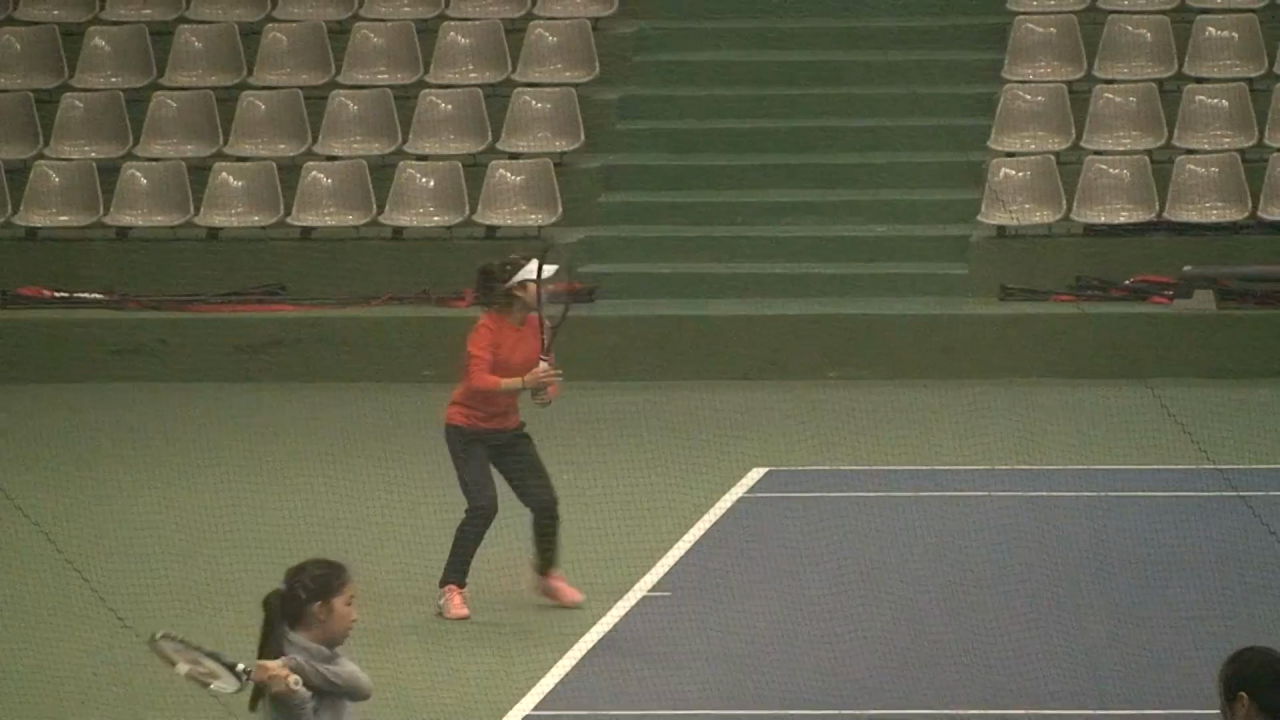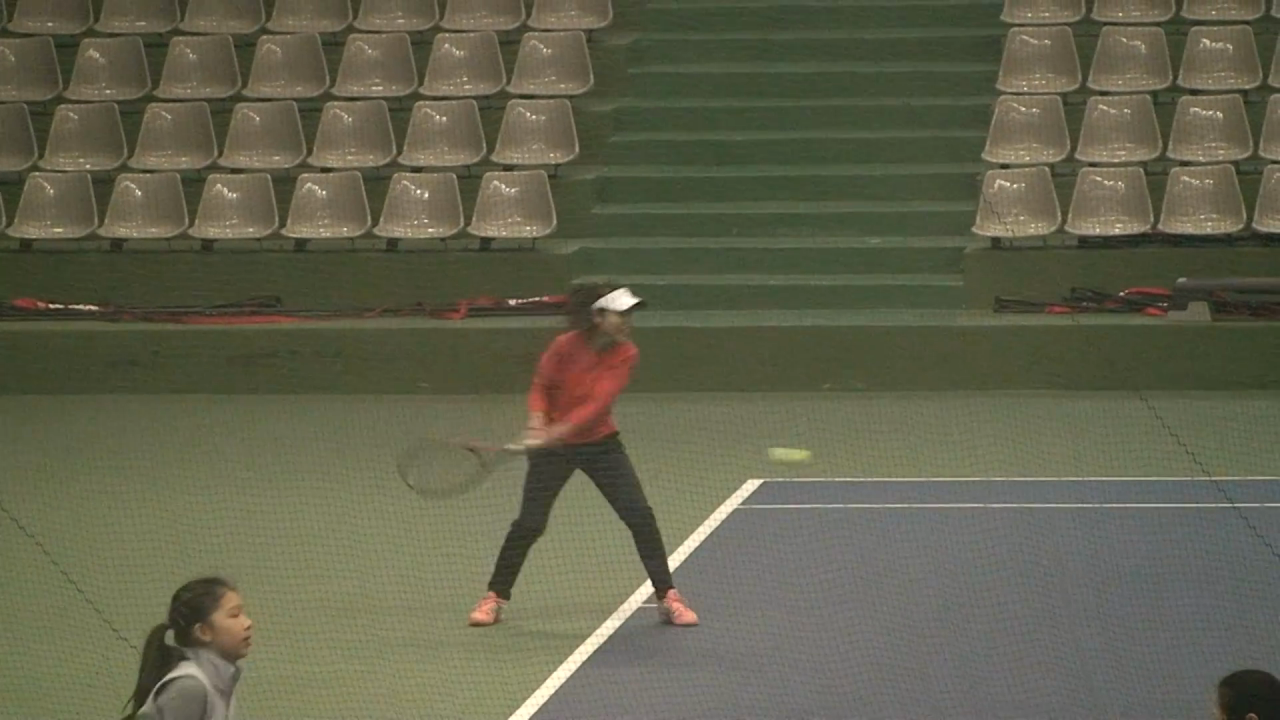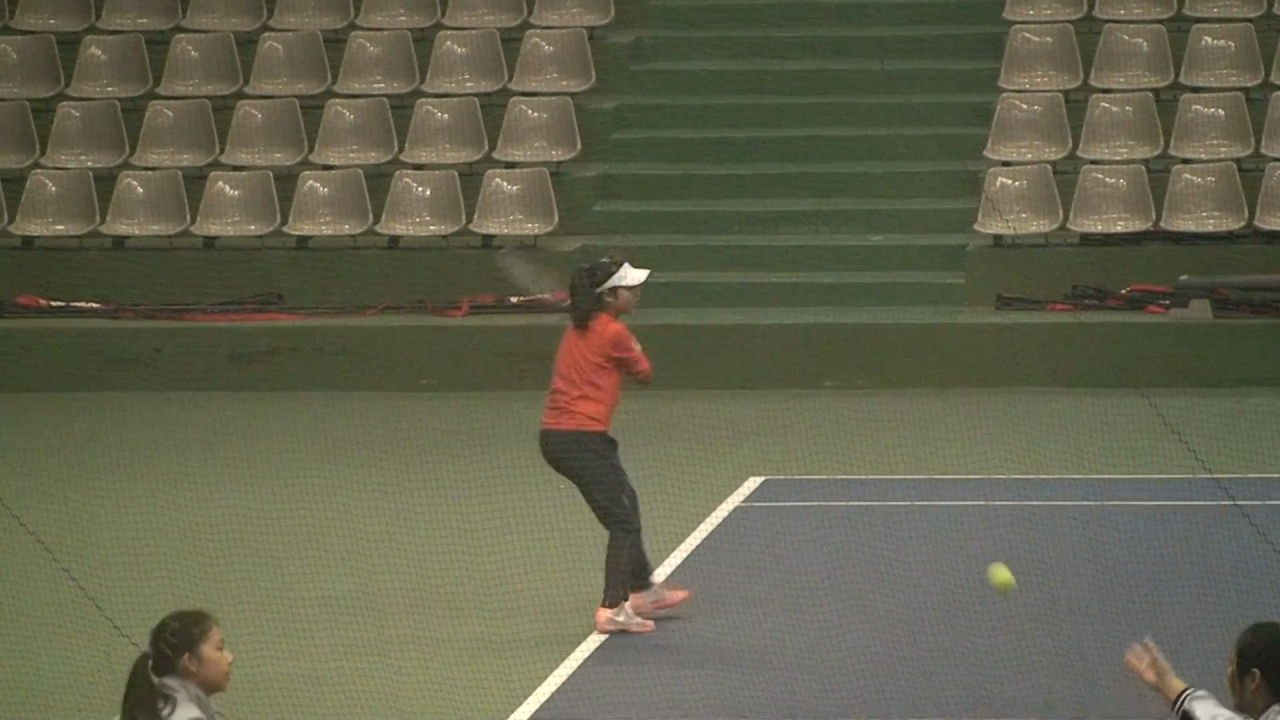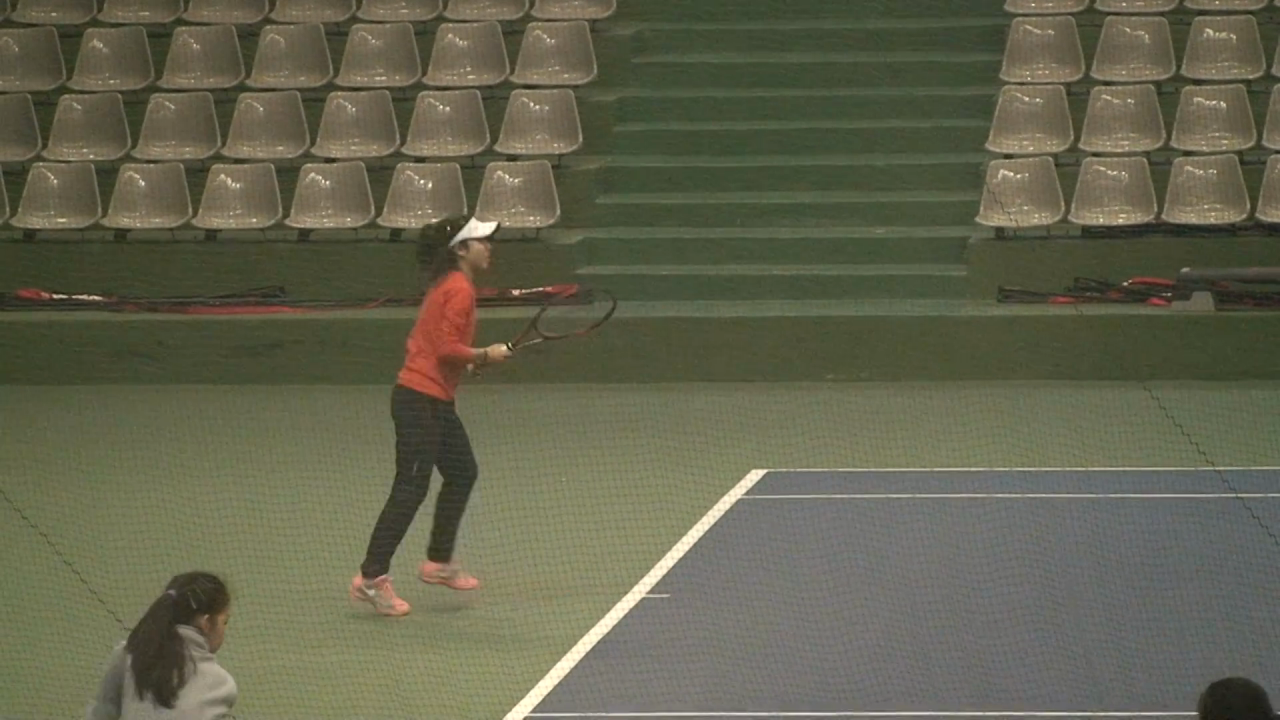
dt=0.7s
person 1, frame 1
left shoulder: (534, 325)
right shoulder: (487, 328)
left elbow: (536, 373)
right elbow: (477, 382)
left wrist: (544, 388)
right wrist: (523, 382)
left hip: (509, 429)
right hip: (468, 430)
left knee: (546, 503)
right knee: (484, 507)
left ankle: (548, 575)
right ankle: (451, 589)
person 1, frame 2
left shoulder: (625, 353)
right shoulder: (565, 346)
left elbow: (596, 406)
right elbow: (539, 389)
left wrist: (561, 430)
right wrist: (537, 423)
left hip: (601, 444)
right hip: (554, 446)
left knee: (641, 516)
right knee: (528, 524)
left ankle: (667, 597)
right ankle: (495, 596)
person 1, frame 3
left shoulder: (581, 327)
right shoulder: (614, 333)
right elbow: (643, 373)
right wrist: (635, 350)
left hip: (555, 437)
right hip: (583, 440)
left knee: (622, 511)
right knee: (624, 522)
left ankle: (642, 592)
right ankle: (612, 609)
person 1, frame 4
left shoulder: (449, 285)
right shoulder: (460, 290)
right elbow: (447, 347)
left wrist: (471, 359)
right wrist: (486, 355)
left hip: (432, 399)
right hip: (421, 401)
left knee: (463, 473)
right knee: (409, 491)
left ankle: (440, 562)
right ankle: (371, 578)
